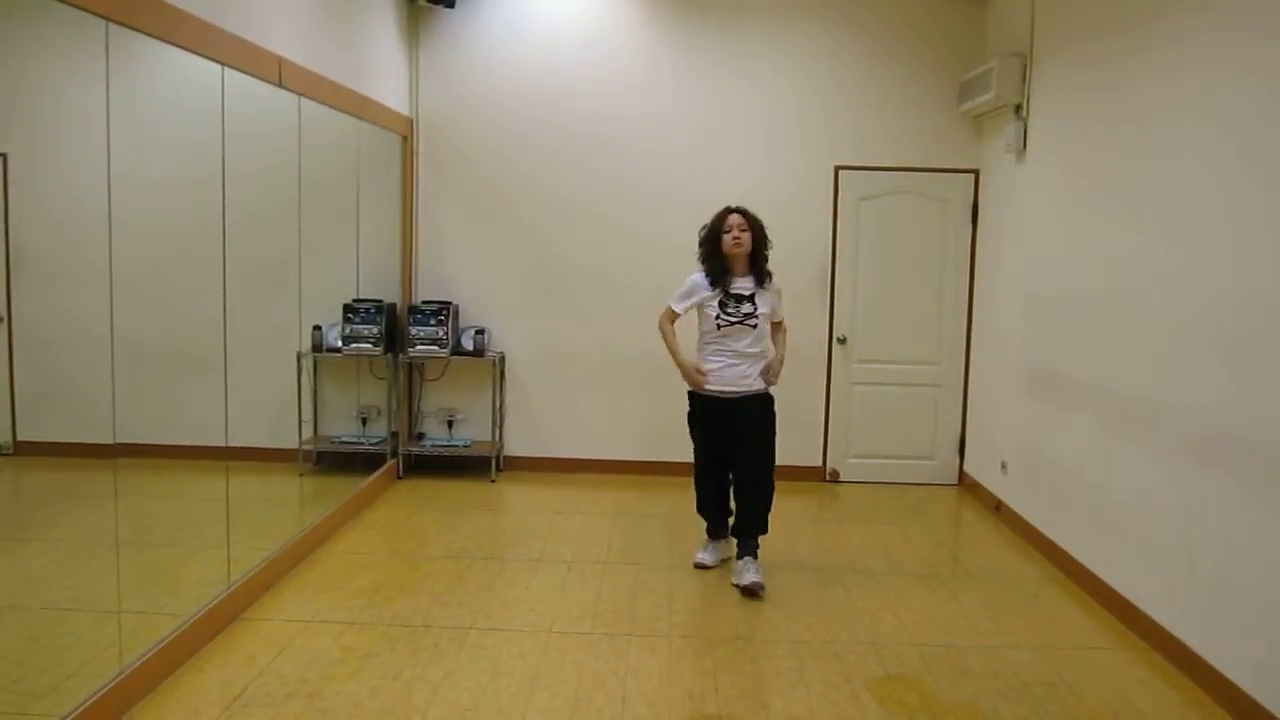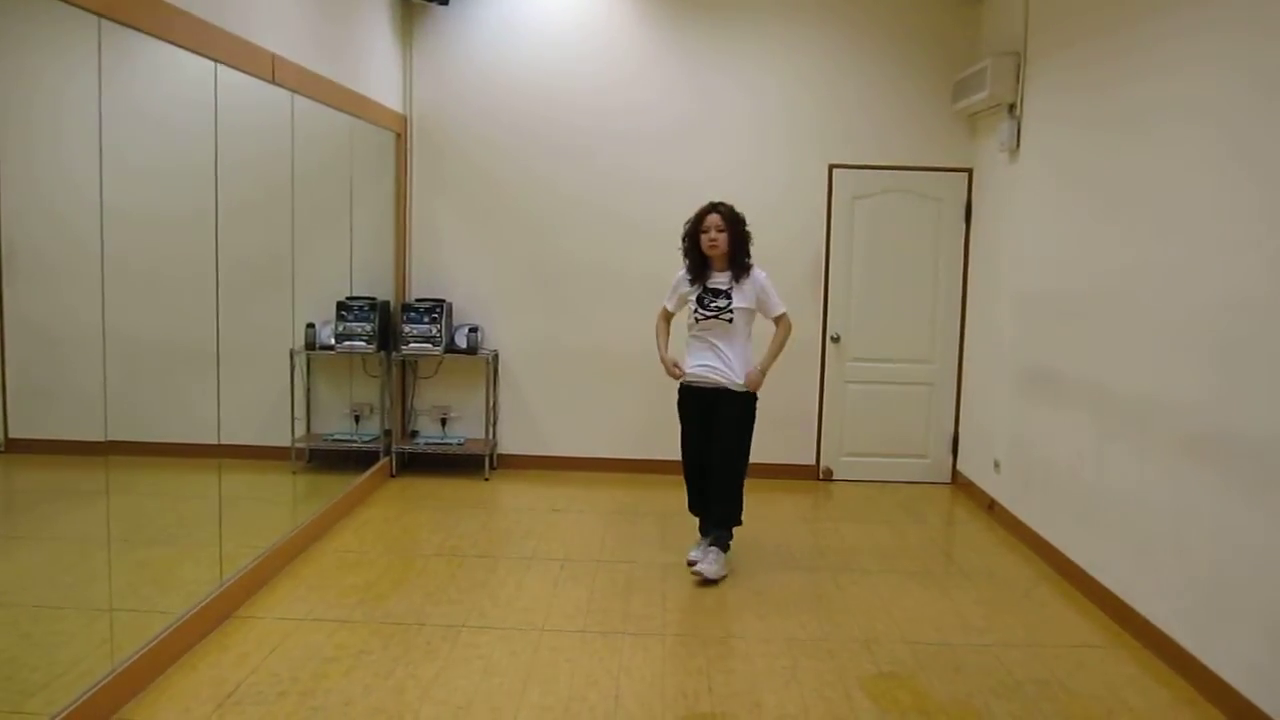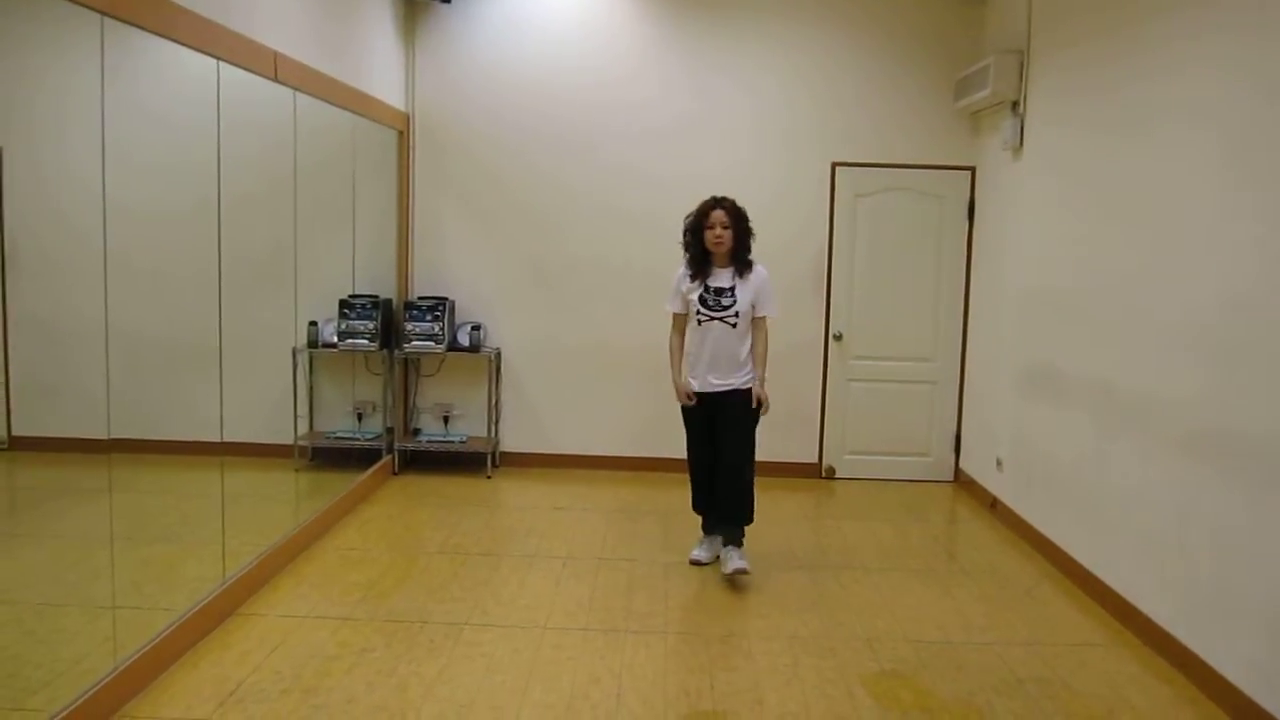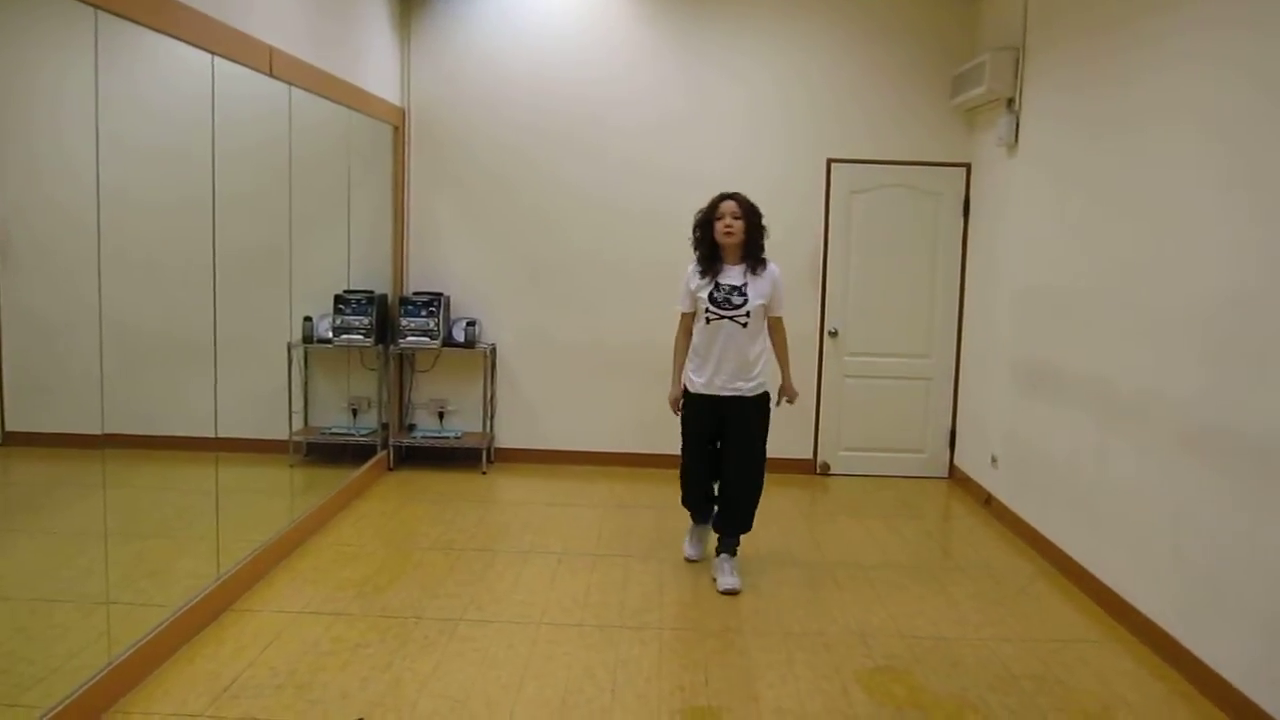
dt=0.4s
person 1, frame 1
left shoulder: (768, 284)
right shoulder: (701, 283)
left elbow: (778, 325)
right elbow: (665, 320)
left wrist: (778, 357)
right wrist: (683, 364)
left hip: (754, 397)
right hip: (709, 395)
left knee: (755, 475)
right knee: (710, 472)
left ankle: (747, 556)
right ankle: (717, 537)
person 1, frame 2
left shoulder: (754, 279)
right shoulder: (687, 279)
left elbow: (783, 323)
right elbow: (664, 317)
left wrist: (763, 367)
right wrist: (664, 355)
left hip: (736, 390)
right hip: (694, 388)
left knee: (728, 466)
right knee: (696, 464)
left ankle: (718, 546)
right ankle: (708, 534)
person 1, frame 3
left shoulder: (755, 276)
right shoulder: (688, 276)
left elbow: (760, 332)
right elbow: (678, 331)
left wrist: (760, 381)
right wrist: (678, 378)
left hip: (739, 389)
right hip: (699, 389)
left knee: (736, 464)
right knee: (702, 464)
left ankle: (733, 543)
right ankle: (711, 533)
person 1, frame 4
left shoulder: (768, 274)
right shoulder: (698, 273)
left elbow: (775, 328)
right elbow: (685, 330)
left wrist: (787, 379)
right wrist: (676, 382)
left hip: (749, 393)
right hip: (701, 390)
left knee: (742, 474)
right knee: (696, 467)
left ankle: (726, 553)
right ankle: (701, 523)
